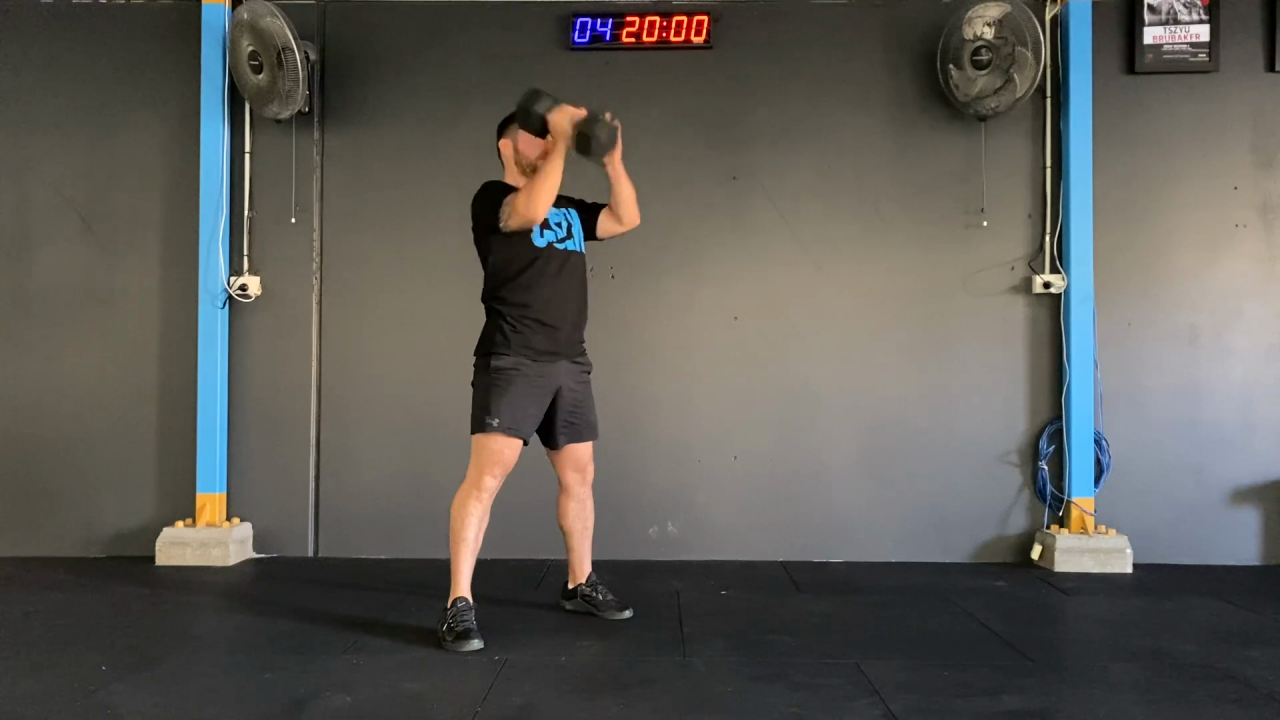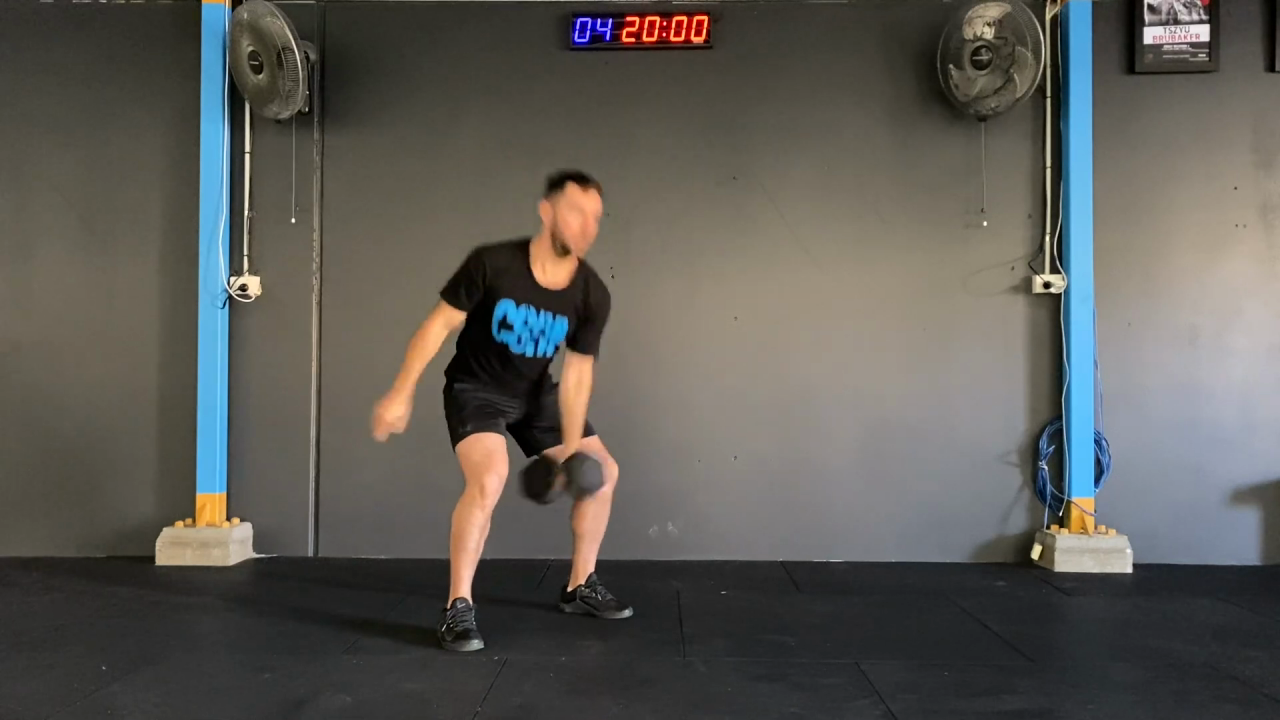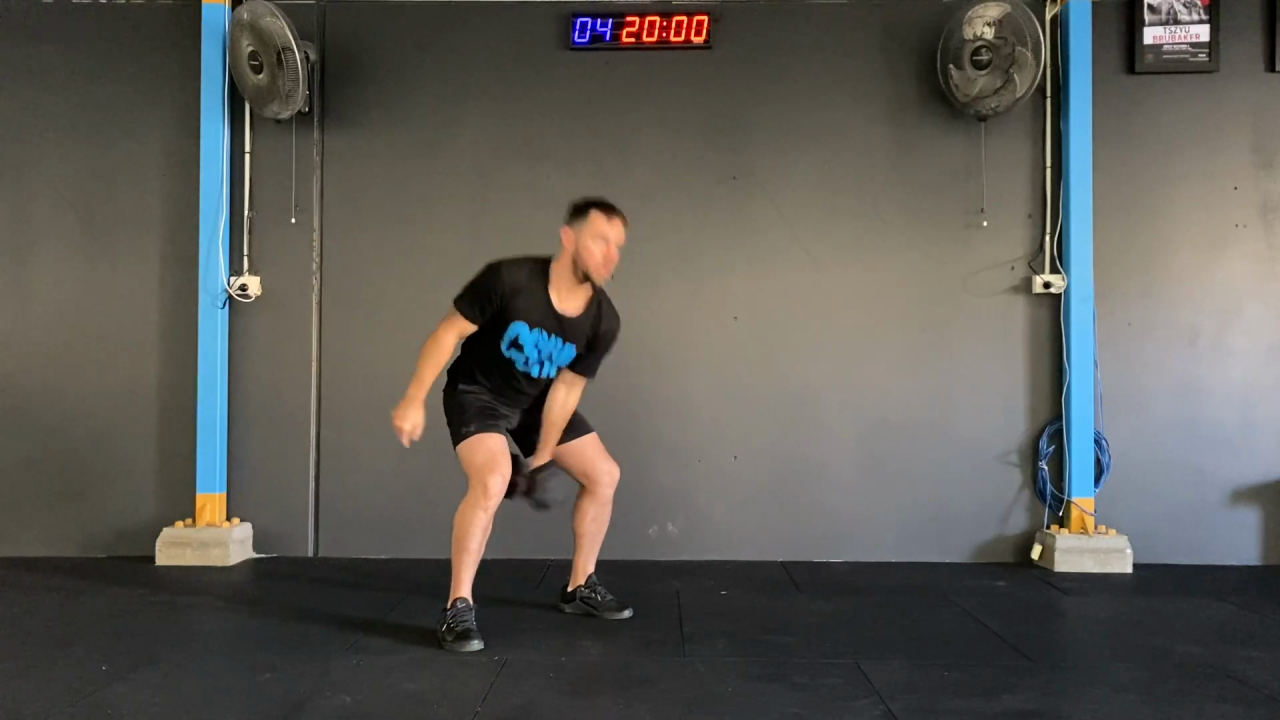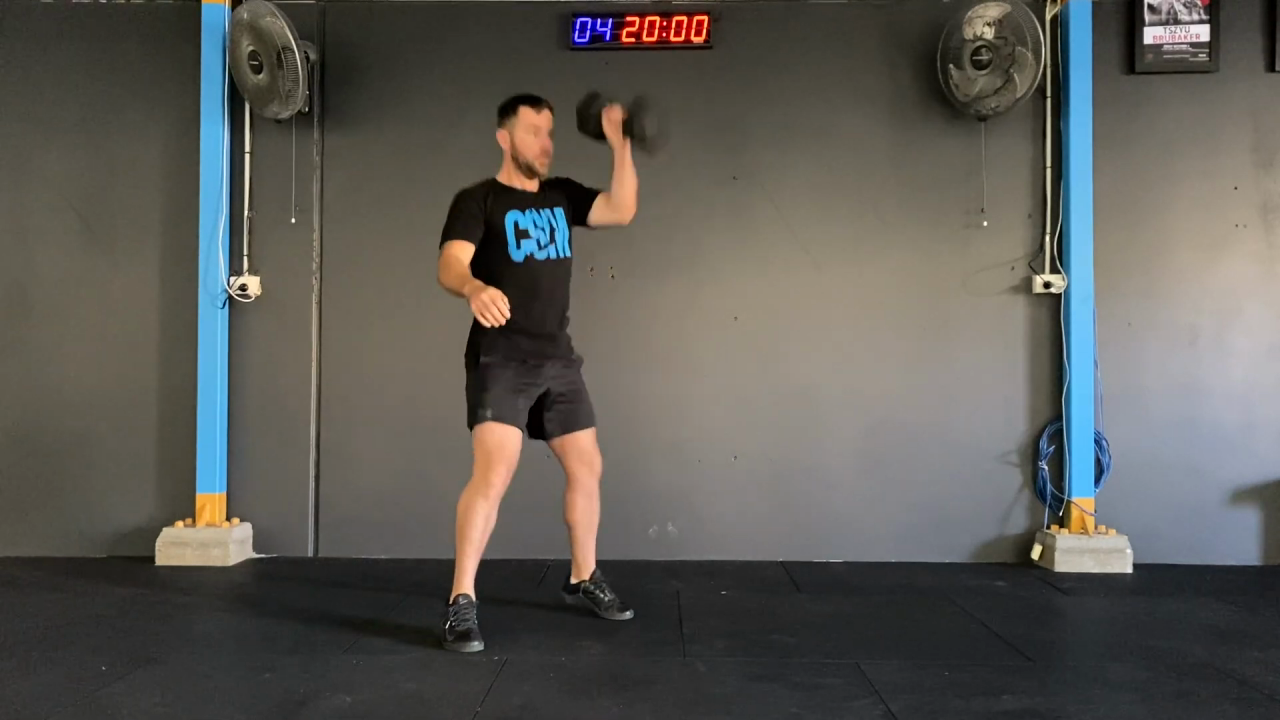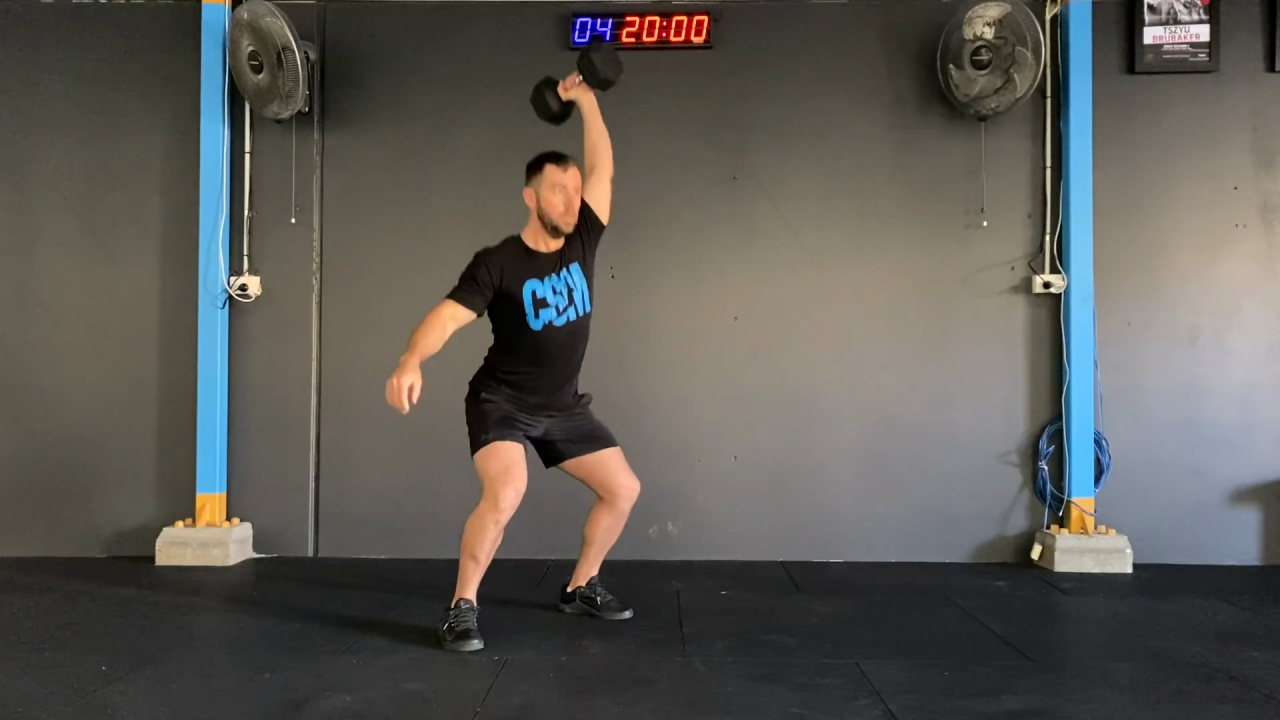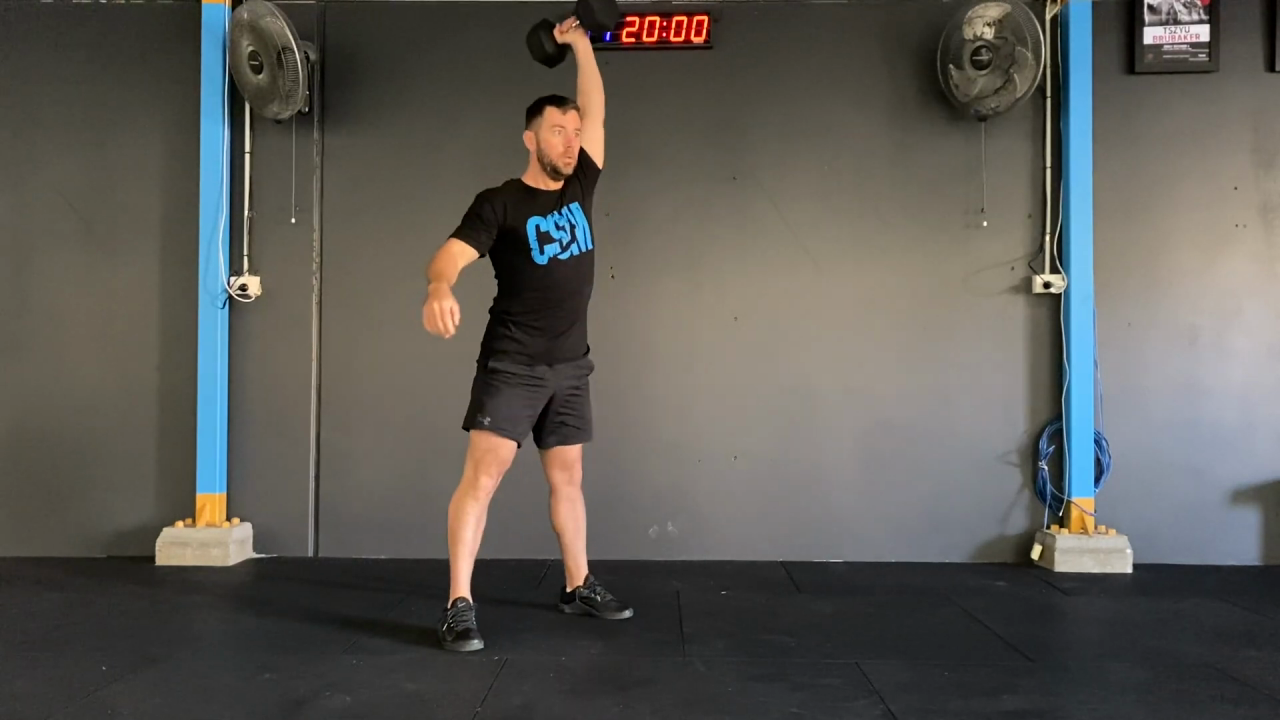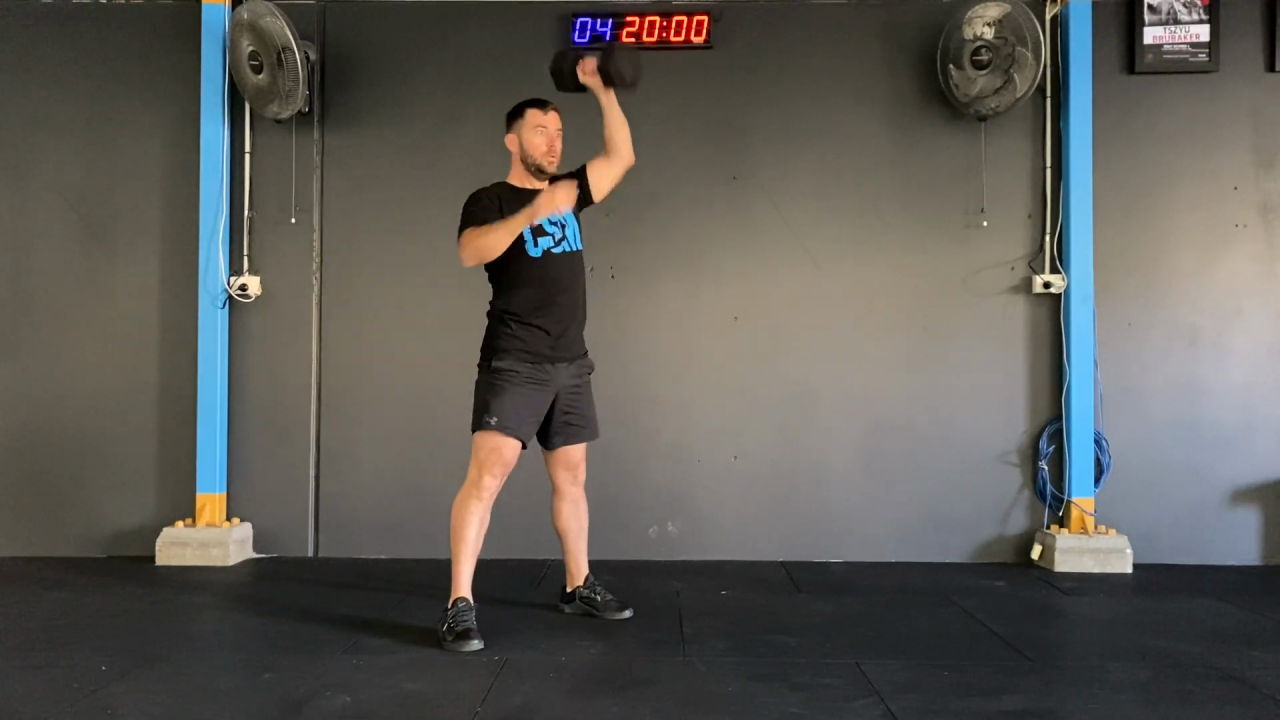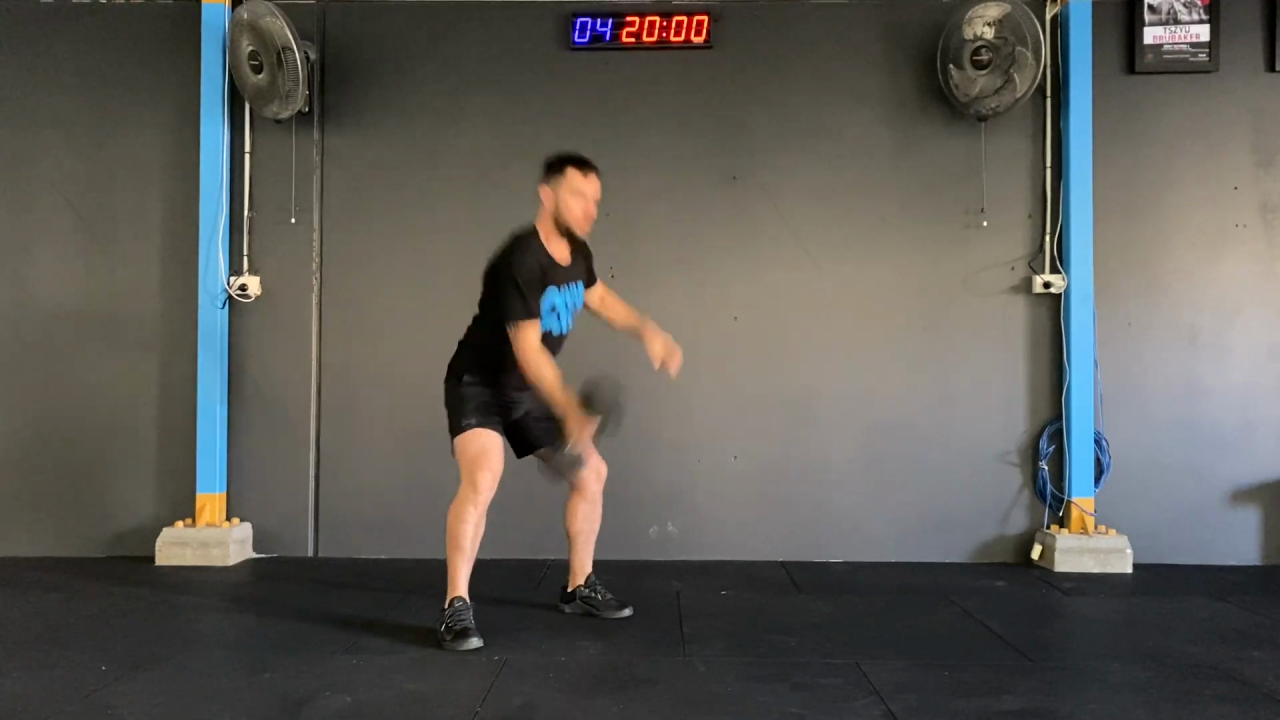
dt=0.5s
person 1, frame 1
left shoulder: (569, 208)
right shoulder: (492, 198)
left elbow: (627, 219)
right elbow: (532, 208)
left wrist: (612, 162)
right wrist: (560, 134)
left hip: (570, 363)
right hip: (512, 361)
left knee: (578, 476)
right knee: (486, 477)
left ankle: (580, 584)
right ankle: (458, 604)
person 1, frame 2
left shoulder: (593, 296)
right shoulder: (494, 262)
left elbow: (577, 374)
right elbow: (439, 323)
left wrist: (571, 448)
right wrist: (401, 391)
left hip: (535, 394)
right hip: (475, 389)
left knee: (603, 474)
right knee: (489, 479)
left ankle: (581, 585)
right ankle: (458, 606)
person 1, frame 3
left shoulder: (603, 321)
right shoulder: (508, 280)
left elbow: (566, 388)
right elbow: (451, 331)
left wrist: (543, 455)
right wrist: (414, 399)
left hip: (534, 402)
right hip: (476, 394)
left knee: (604, 474)
right knee: (492, 480)
left ankle: (580, 585)
right ankle: (458, 606)
person 1, frame 4
left shoulder: (561, 194)
right shoulder: (477, 201)
left elbow: (622, 209)
right elbow: (450, 265)
left wrist: (619, 145)
right wrist: (478, 290)
left hip: (557, 359)
right hip: (501, 362)
left knee: (586, 468)
right knee: (494, 473)
left ankle: (584, 580)
right ankle: (461, 603)
person 1, frame 5
left shoulder: (583, 241)
right shoulder: (498, 263)
left elbow: (603, 170)
right elbow: (445, 317)
left wrist: (586, 101)
right wrist: (410, 362)
left hip: (562, 405)
right hip: (501, 403)
left knee: (623, 489)
right knee: (505, 496)
left ankle: (581, 586)
right ankle: (462, 606)
person 1, frame 6
left shoulder: (580, 187)
right shoulder: (500, 203)
left elbow: (596, 112)
right elbow: (447, 256)
left wrist: (581, 45)
right wrist: (440, 289)
left hip: (570, 364)
right hip: (512, 365)
left knee: (568, 478)
right knee: (482, 478)
left ankle: (579, 586)
right ankle: (458, 604)
person 1, frame 7
left shoulder: (568, 192)
right shoulder: (490, 199)
left elbow: (621, 155)
right elbow: (470, 252)
left wrist: (601, 89)
right wrist: (533, 211)
left hip: (571, 363)
right hip: (515, 363)
left knee: (570, 478)
right knee: (487, 477)
left ankle: (579, 586)
right ankle: (459, 605)
person 1, frame 8
left shoulder: (577, 252)
right shoulder: (519, 261)
left elbow: (599, 299)
right elbow: (527, 351)
left wrist: (649, 333)
right wrist: (574, 415)
left hip: (536, 385)
right hip: (480, 382)
left knee: (591, 475)
right knee: (482, 482)
left ankle: (580, 587)
right ankle: (456, 606)
